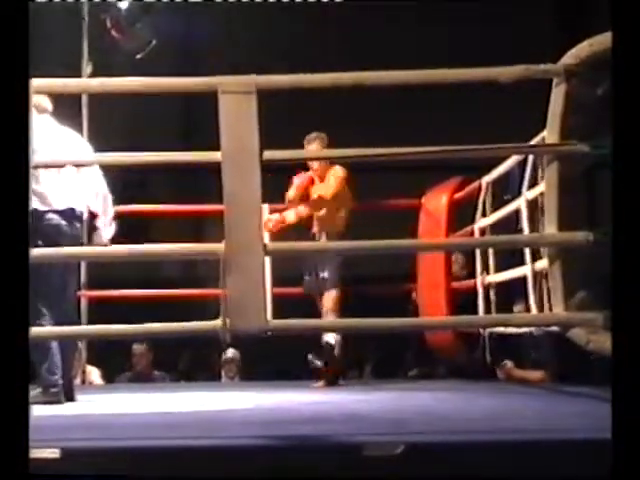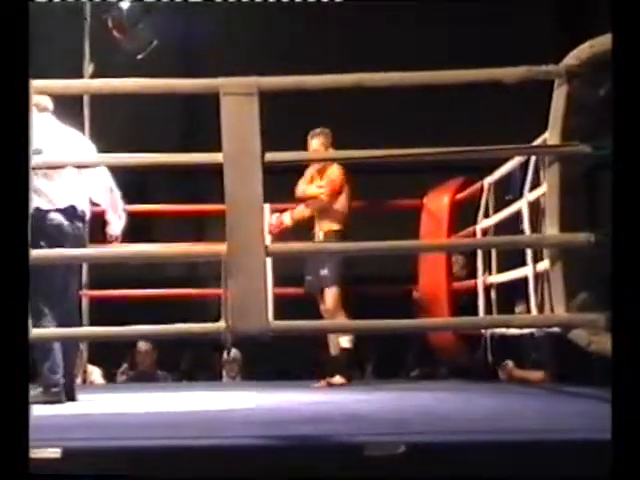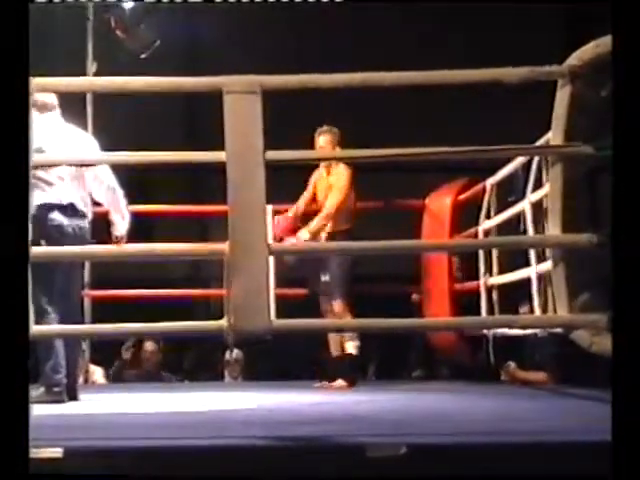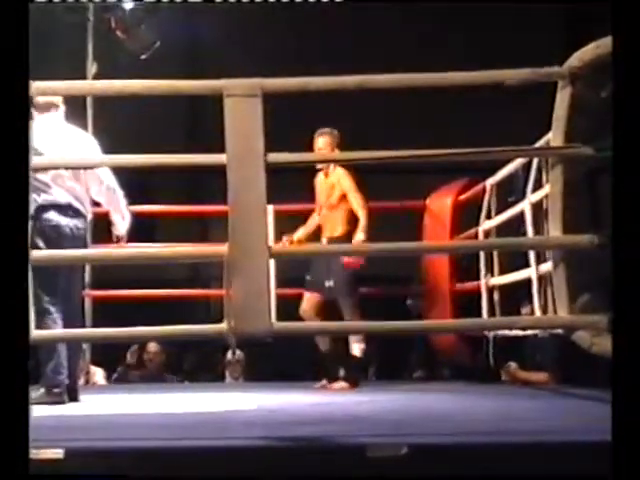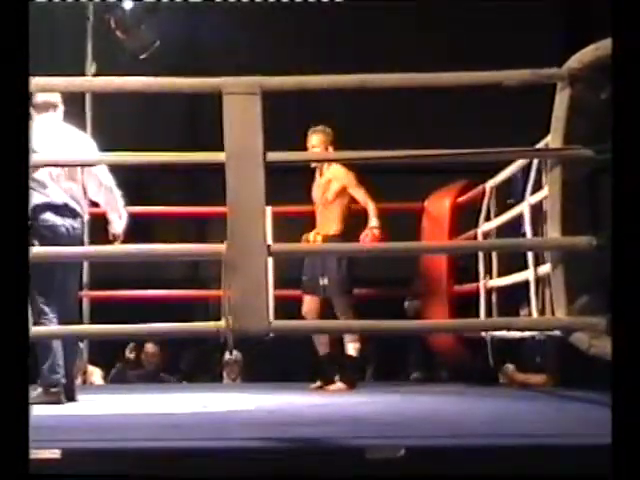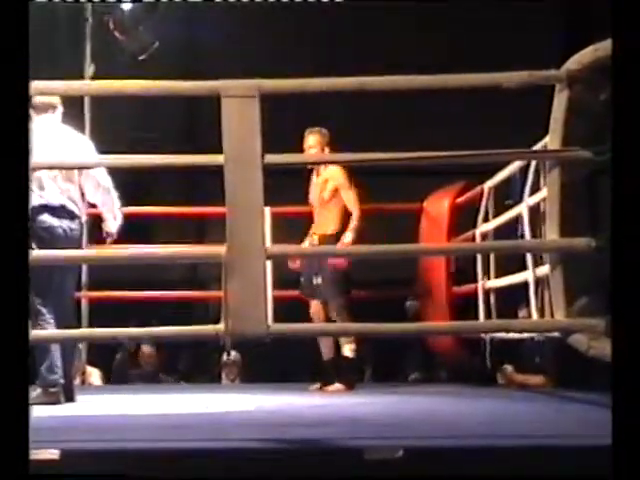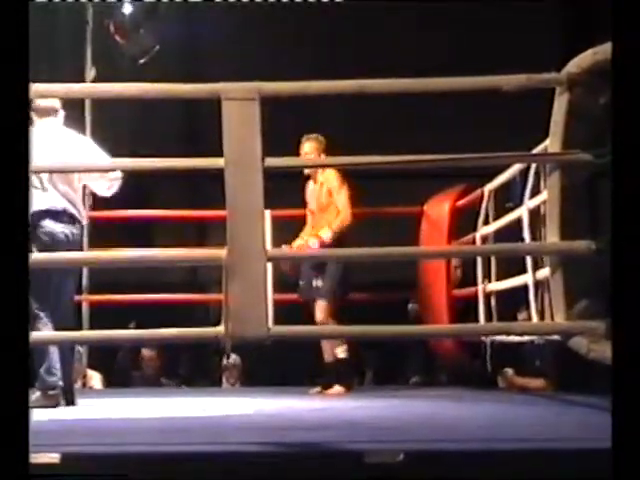
dt=0.2s
person 1, frame 1
left shoulder: (34, 134)
right shoulder: (73, 139)
right elbow: (96, 185)
right wrist: (104, 226)
left hip: (41, 221)
right hip: (72, 224)
left knee: (42, 306)
right knee: (65, 305)
left ankle: (50, 383)
right ankle: (65, 383)
person 1, frame 2
left shoulder: (34, 134)
right shoulder: (76, 138)
right elbow: (102, 182)
right wrist: (115, 219)
left hip: (44, 221)
right hip: (74, 223)
left knee: (45, 305)
right knee: (67, 305)
left ankle: (51, 383)
right ankle: (67, 382)
person 1, frame 3
left shoulder: (34, 133)
right shoulder: (81, 137)
right elbow: (105, 181)
right wrist: (120, 220)
left hip: (46, 220)
right hip: (77, 222)
left knee: (48, 303)
right knee: (70, 303)
left ankle: (54, 383)
right ankle: (70, 381)
person 1, frame 4
left shoulder: (33, 134)
right shoulder: (82, 138)
right elbow: (104, 182)
right wrist: (120, 219)
left hip: (46, 220)
right hip: (76, 223)
left knee: (49, 304)
right knee: (71, 305)
left ankle: (54, 383)
right ankle: (70, 382)
person 1, frame 5
left shoulder: (32, 134)
right shoulder: (79, 138)
right elbow: (102, 181)
right wrist: (117, 218)
left hip: (42, 221)
right hip: (72, 223)
left knee: (45, 305)
right knee: (67, 305)
left ankle: (52, 383)
right ankle: (67, 383)
person 1, frame 6
left shoulder: (32, 135)
right shoulder: (77, 139)
right elbow: (99, 181)
right wrist: (112, 218)
left hip: (40, 222)
right hip: (70, 225)
left knee: (42, 306)
right knee: (64, 307)
left ankle: (50, 383)
right ankle: (65, 384)
person 1, frame 7
left shoulder: (32, 139)
right shoulder: (78, 141)
right elbow: (111, 175)
left hip: (41, 227)
right hip: (71, 229)
left knee: (41, 310)
right knee: (63, 310)
left ankle: (50, 387)
right ankle: (65, 387)
person 2, frame 1
left shoulder: (338, 174)
right shoulder: (308, 176)
left elbow: (319, 203)
right elbow: (291, 199)
left wrist: (287, 217)
right wrist: (297, 187)
left hip: (335, 242)
right hip: (316, 243)
left knee: (330, 304)
right knee: (324, 307)
left ankle: (327, 358)
right ankle: (333, 370)
person 2, frame 2
left shoulder: (337, 173)
right shoulder: (312, 172)
left elbow: (314, 205)
right elbow: (300, 192)
left wrist: (285, 219)
right wrist: (315, 187)
left hip: (335, 241)
right hip: (317, 242)
left knee: (333, 304)
right knee: (325, 309)
left ankle: (344, 368)
right ankle: (335, 368)
person 2, frame 3
left shoulder: (344, 173)
right shoulder: (318, 174)
left elbow: (330, 211)
right elbow: (302, 204)
left wrist: (303, 236)
right wrist: (288, 218)
left hip: (339, 242)
right hip: (322, 243)
left knee: (340, 308)
right knee: (327, 311)
left ankle: (349, 373)
right ankle: (337, 370)
person 2, frame 4
left shoulder: (344, 178)
right shoulder: (319, 179)
left elbow: (362, 212)
left wrist: (360, 237)
right wrist: (297, 236)
right hip: (323, 248)
left knee: (350, 312)
right knee: (307, 310)
left ankle: (352, 374)
right ankle: (332, 368)
person 2, frame 5
left shoulder: (341, 174)
right shoulder: (318, 175)
left elbow: (368, 202)
left wrist: (373, 224)
right hip: (317, 247)
left knee: (343, 312)
right knee: (309, 312)
left ankle: (348, 375)
right ankle: (328, 372)
person 2, frame 6
left shoulder: (336, 174)
right shoulder: (314, 177)
left elbow: (355, 210)
left wrist: (347, 238)
right wrist: (305, 245)
left hip: (331, 248)
right hip: (314, 249)
left knee: (338, 313)
right knee: (317, 315)
left ankle: (347, 376)
right ankle: (330, 374)
person 2, frame 7
left shoulder: (333, 177)
right shoulder: (309, 186)
left elbow: (346, 215)
left wrist: (322, 237)
right wrist: (294, 246)
right hip: (313, 253)
left knee: (323, 316)
right knee: (321, 319)
left ankle: (344, 377)
right ankle: (331, 377)
